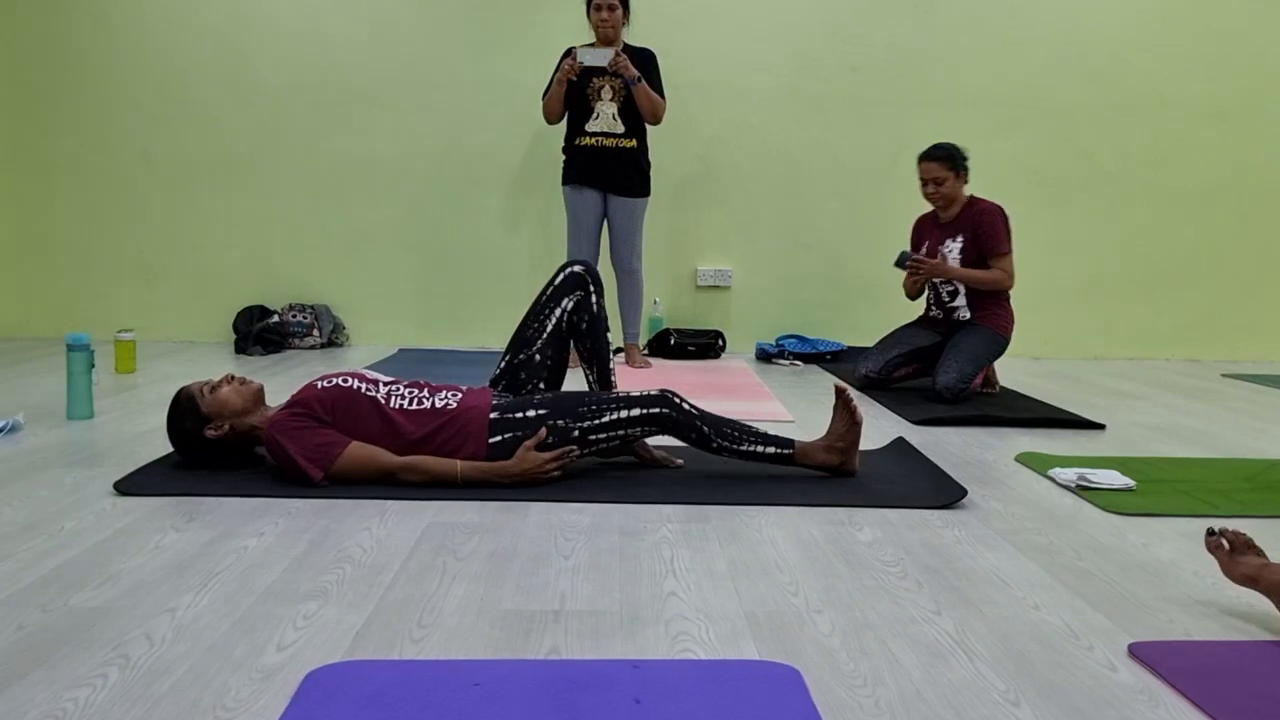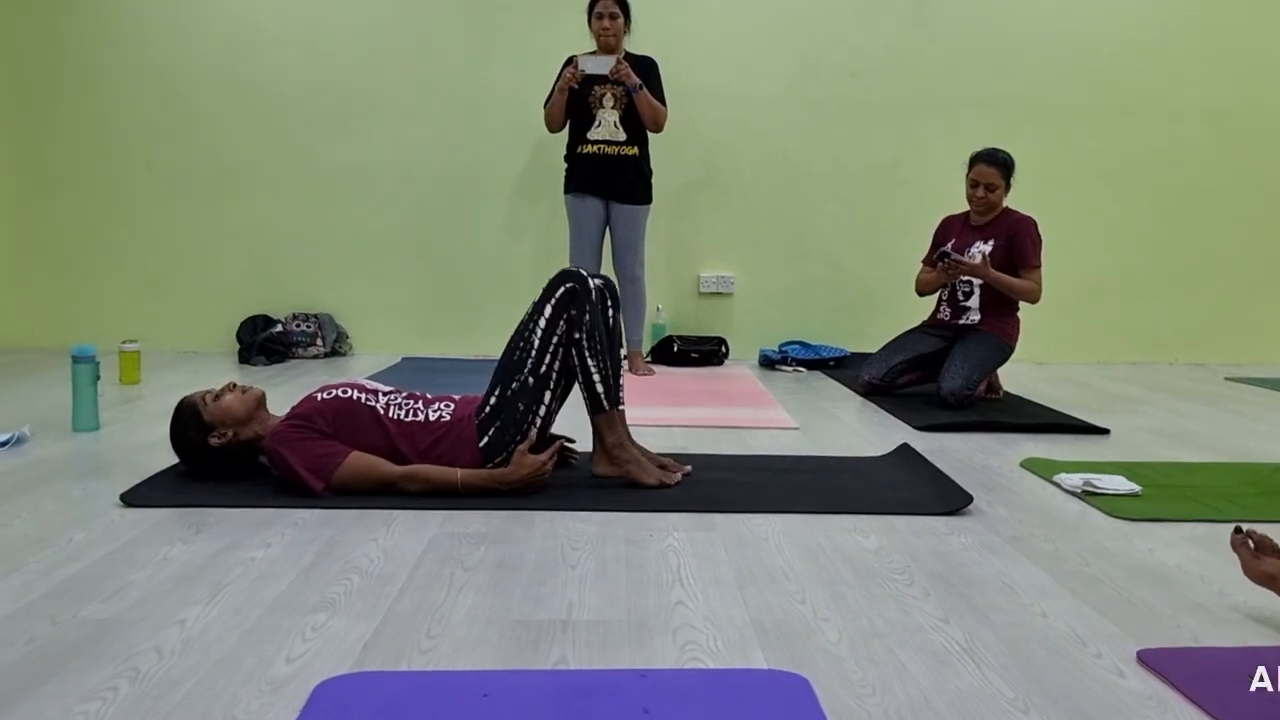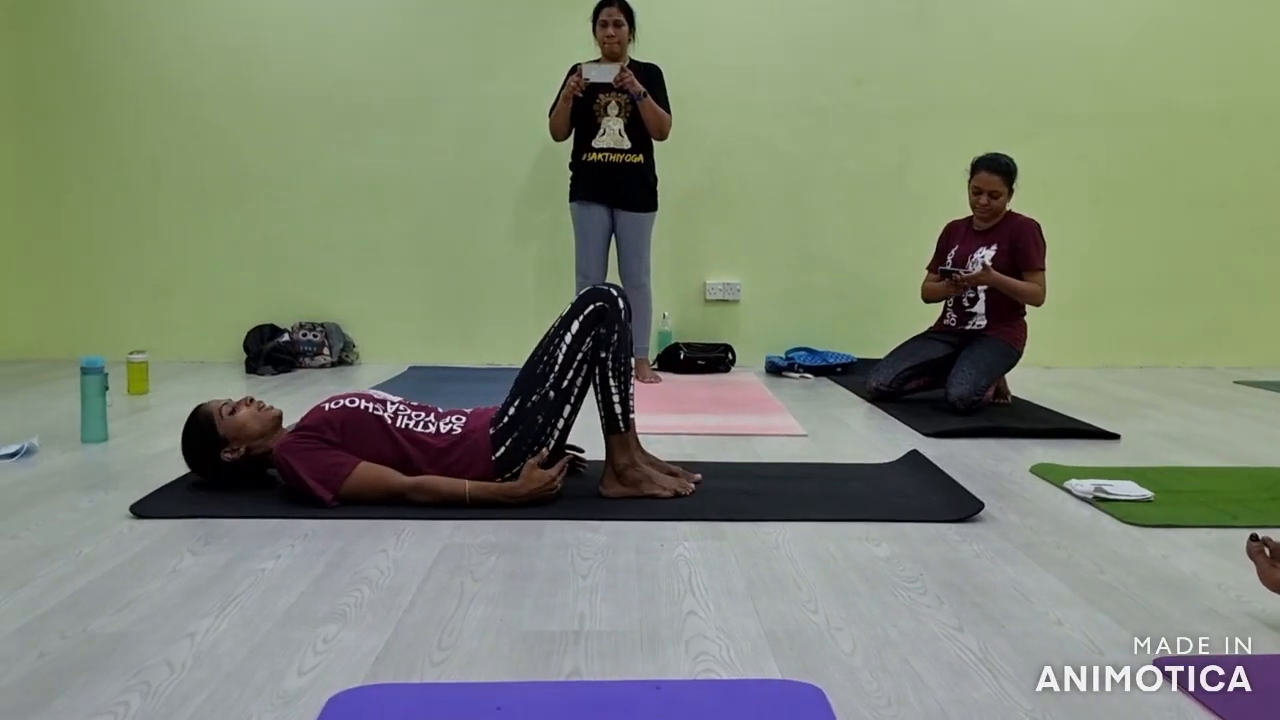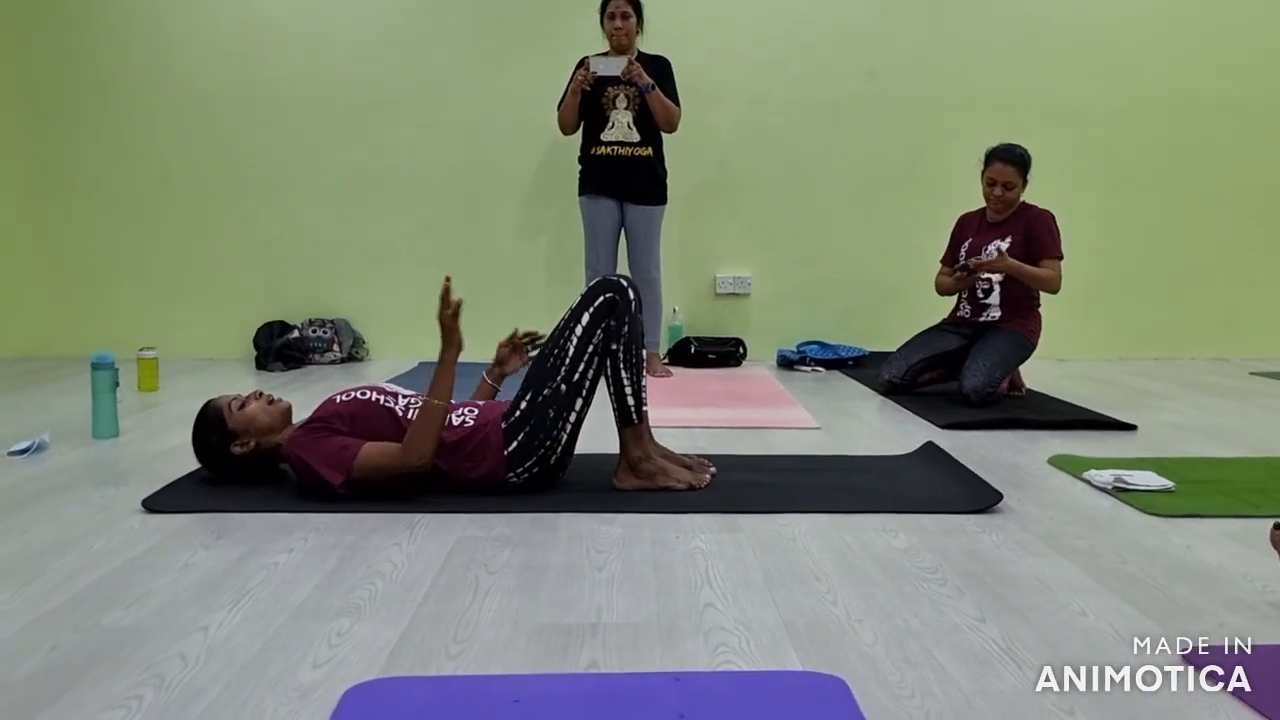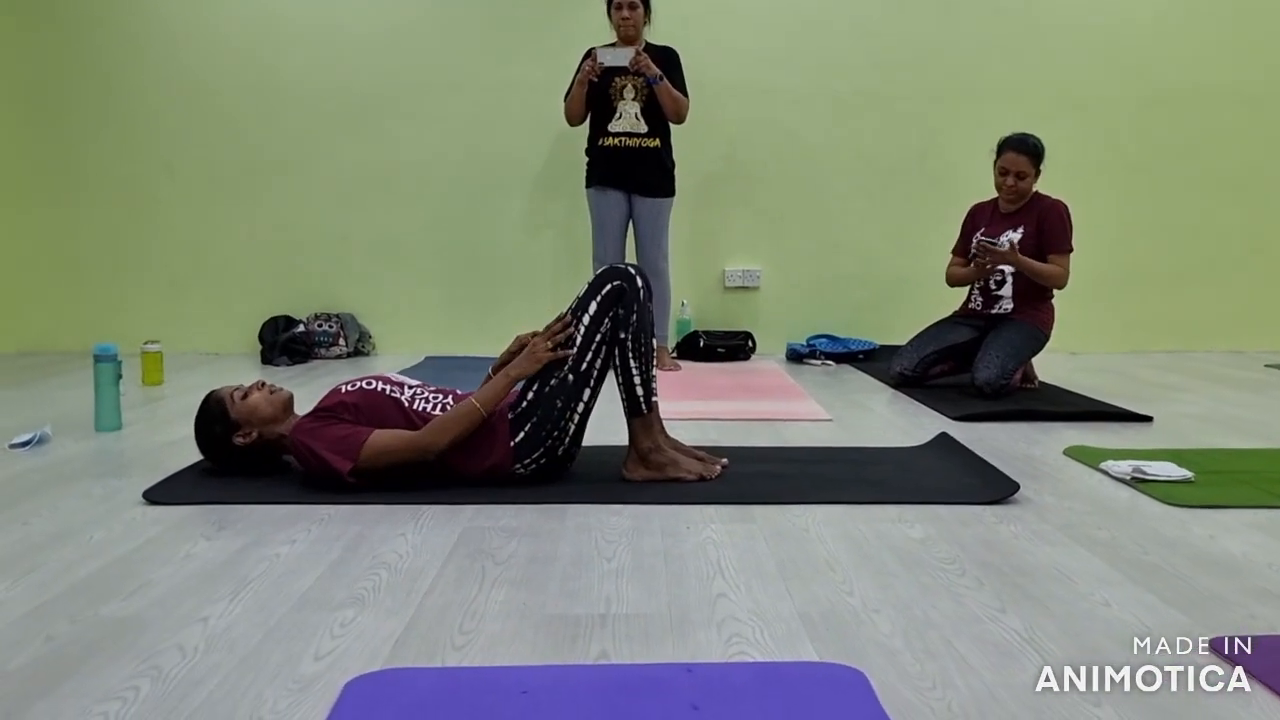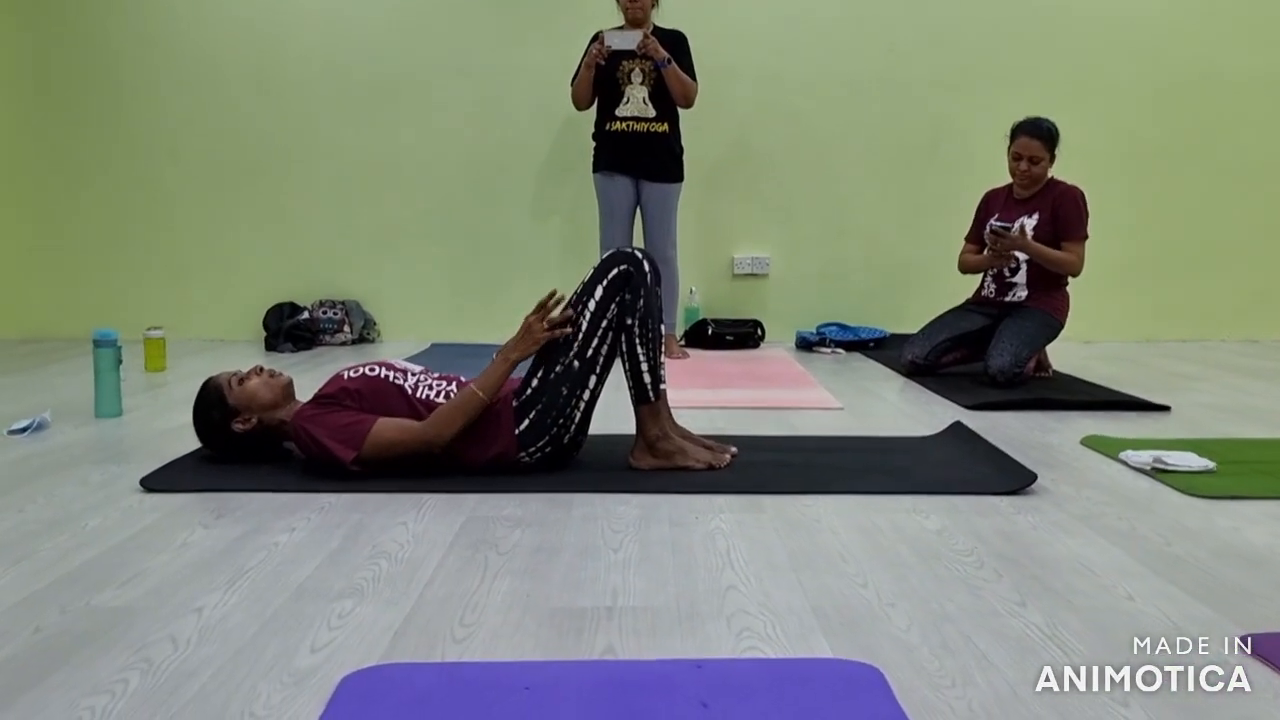
dt=0.7s
person 1, frame 1
left shoulder: (301, 411)
right shoulder: (288, 436)
right elbow: (400, 466)
right wrist: (502, 473)
left hip: (495, 403)
right hip: (493, 435)
left knee: (577, 277)
right knee: (664, 407)
left ankle: (613, 424)
right ankle: (814, 454)
person 1, frame 2
left shoulder: (301, 421)
right shoulder: (288, 445)
right elbow: (400, 477)
left wrist: (532, 433)
right wrist: (502, 478)
left hip: (479, 418)
right hip: (490, 442)
left knee: (593, 289)
right knee: (571, 287)
left ankle: (613, 442)
right ankle: (612, 447)
person 1, frame 3
left shoulder: (309, 435)
right shoulder: (297, 456)
right elbow: (409, 487)
left wrist: (544, 443)
right wrist: (512, 491)
left hip: (490, 430)
right hip: (501, 454)
left knee: (605, 303)
right knee: (599, 309)
left ankle: (628, 456)
right ankle: (622, 471)
person 1, frame 4
left shoulder: (319, 431)
right shoulder: (309, 451)
right elbow: (415, 459)
left wrist: (497, 373)
right wrist: (449, 356)
left hip: (505, 429)
right hip: (518, 452)
left knee: (614, 292)
right knee: (609, 301)
left ankle: (642, 448)
right ankle: (637, 464)
person 1, frame 5
left shoulder: (322, 423)
right shoulder: (314, 439)
right elbow: (428, 443)
left wrist: (503, 365)
right wrist: (516, 372)
left hip: (513, 421)
right hip: (525, 443)
left knee: (624, 281)
right knee: (617, 290)
left ankle: (653, 438)
right ankle: (647, 454)
person 1, frame 6
left shoulder: (325, 407)
right shoulder: (315, 428)
right elbow: (433, 435)
left wrist: (514, 347)
right wrist: (514, 354)
left hip: (520, 408)
right hip: (529, 432)
left knee: (630, 266)
right knee: (624, 275)
left ankle: (660, 426)
right ankle: (655, 442)
person 2, frame 1
left shoulder: (642, 58)
right shoulder: (573, 56)
left elbow: (656, 116)
right elbow: (551, 117)
left wrist: (632, 75)
right wrist: (561, 79)
left hip: (629, 176)
right hip: (581, 175)
left knee: (628, 263)
right knee: (580, 262)
left ankle: (632, 345)
person 2, frame 2
left shoulder: (644, 65)
right shoulder: (574, 65)
left elbow: (658, 123)
right elbow: (553, 125)
left wrist: (633, 83)
right wrist: (563, 87)
left hip: (631, 184)
right hip: (583, 183)
left knee: (631, 270)
right knee: (583, 269)
left ankle: (635, 353)
person 2, frame 3
left shoulder: (649, 73)
right shoulder: (579, 73)
left elbow: (662, 131)
right elbow: (558, 134)
left wrist: (637, 91)
right wrist: (568, 96)
left hip: (636, 192)
right hip: (589, 192)
left knee: (637, 277)
right knee: (589, 278)
left ankle: (641, 360)
person 2, frame 4
left shoulder: (657, 65)
right shoulder: (588, 66)
left elbow: (671, 124)
right elbow: (566, 127)
left wrist: (646, 84)
right wrist: (575, 89)
left hip: (645, 185)
right hip: (598, 185)
left knee: (647, 271)
right knee: (599, 271)
left ankle: (652, 353)
person 2, frame 5
left shoulder: (665, 56)
right shoulder: (594, 56)
left elbow: (679, 114)
right elbow: (573, 118)
left wrist: (654, 74)
right wrist: (583, 80)
left hip: (653, 178)
right hip: (605, 177)
left knee: (655, 263)
right knee: (607, 263)
left ankle: (660, 346)
person 2, frame 6
left shoulder: (673, 40)
right shoulder: (602, 41)
left elbow: (688, 99)
right elbow: (580, 102)
left wrist: (662, 58)
right wrist: (589, 65)
left hip: (662, 163)
right hip: (613, 163)
left knee: (663, 250)
right knee: (613, 250)
left ankle: (668, 334)
person 3, frame 1
left shoulder: (986, 215)
right shoulder: (923, 224)
left elbow: (1005, 279)
right elbow: (913, 292)
left wrist: (948, 271)
right wrist: (916, 278)
left hip: (984, 323)
right hip: (937, 322)
left knee: (948, 386)
right knee: (865, 374)
left ankle: (979, 368)
right ankle: (948, 361)
person 3, frame 2
left shoulder: (1020, 226)
right shoulder: (950, 225)
left elbow: (1034, 292)
right elbow: (921, 286)
left wrist: (987, 274)
right wrist: (941, 276)
left hip: (991, 330)
right hip: (941, 326)
left knee: (953, 391)
right knee: (870, 378)
left ankle: (981, 376)
right ankle: (951, 366)
person 3, frame 3
left shoulder: (1023, 229)
right shoulder: (953, 230)
left elbow: (1037, 295)
right elbow: (926, 291)
left wrist: (993, 279)
right wrist: (948, 288)
left hip: (998, 335)
right hip: (949, 331)
left knee: (961, 396)
right knee: (878, 384)
left ankle: (989, 381)
right ankle: (959, 371)
person 3, frame 4
left shoulder: (1037, 220)
right shoulder: (966, 222)
left elbow: (1053, 282)
right elbow: (940, 283)
left wrist: (1009, 265)
right wrist: (958, 282)
left hip: (1012, 327)
right hip: (963, 323)
left knee: (975, 388)
right knee: (890, 376)
left ankle: (1002, 373)
right ankle: (974, 363)
person 3, frame 5
left shoulder: (1051, 211)
right shoulder: (978, 213)
left elbow: (1060, 278)
right elbow: (951, 275)
left wrist: (1015, 261)
right wrist: (975, 271)
left hip: (1024, 319)
right hip: (974, 315)
left knee: (988, 380)
right knee: (902, 369)
left ankle: (1017, 367)
right ankle: (985, 355)
person 3, frame 6
left shoulder: (1066, 197)
right shoulder: (993, 199)
left elbow: (1074, 265)
right elbow: (964, 261)
left wrist: (1025, 246)
right wrist: (991, 259)
left hip: (1038, 307)
right hip: (987, 303)
left knee: (1001, 369)
right knee: (913, 357)
left ankle: (1029, 354)
right ankle: (998, 344)
